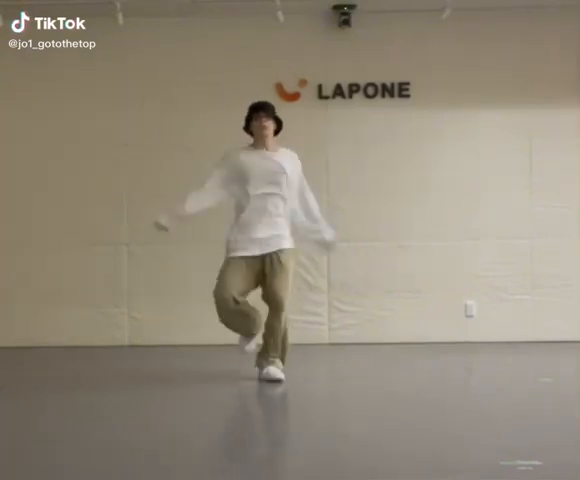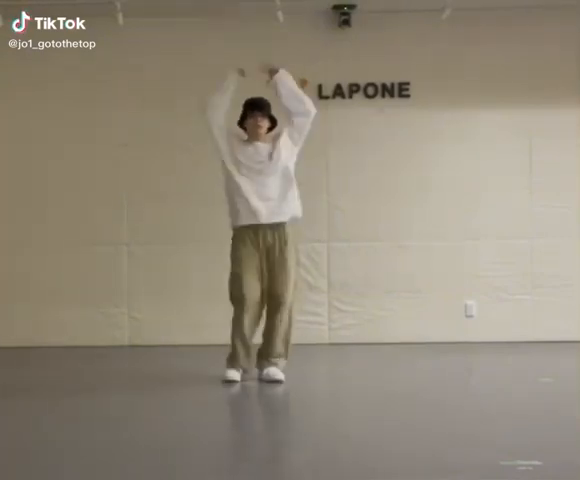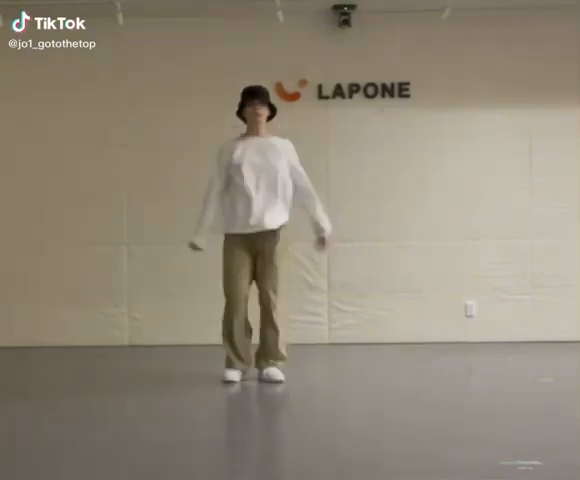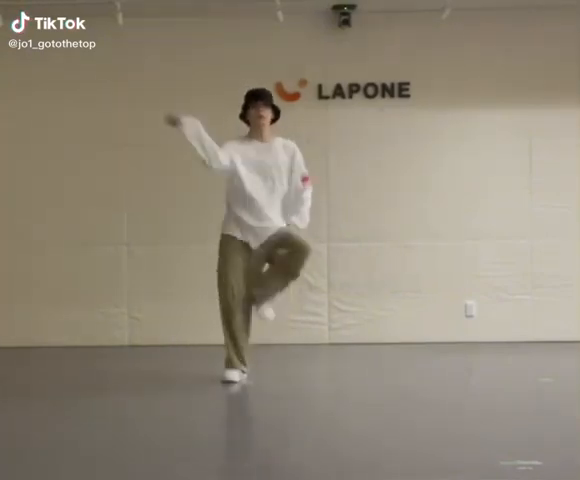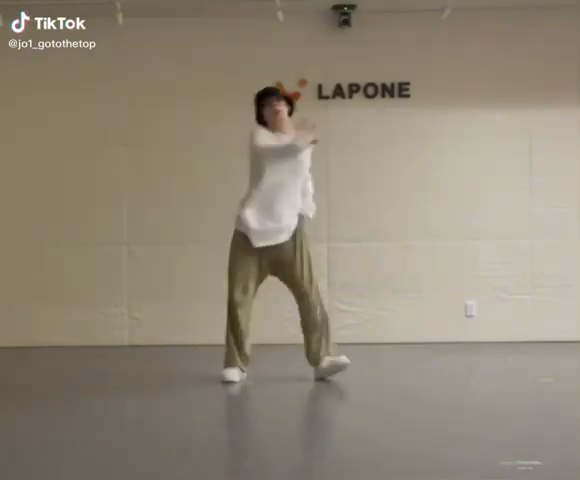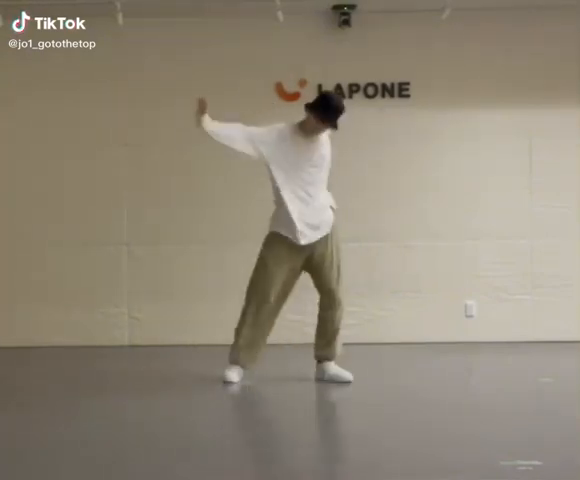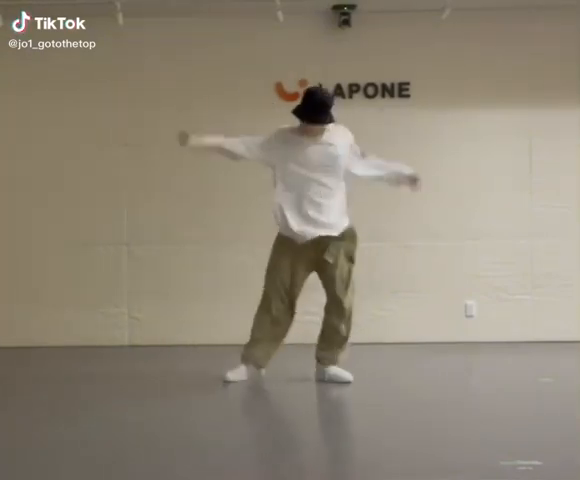
dt=0.3s
person 1, frame 1
left shoulder: (290, 159)
right shoulder: (237, 160)
left elbow: (304, 198)
right elbow: (209, 191)
left wrist: (321, 230)
right wrist: (174, 215)
left hip: (280, 242)
right hip: (244, 244)
left knee: (279, 302)
right knee: (226, 299)
left ankle: (270, 362)
right ankle: (251, 329)
person 1, frame 2
left shoulder: (286, 145)
right shoulder: (231, 147)
left elbow: (306, 110)
right elbow: (214, 112)
left wrist: (280, 76)
right wrist: (233, 79)
left hip: (280, 232)
right hip: (246, 232)
left knee: (281, 298)
right knee: (246, 299)
left ankle: (271, 362)
right ankle: (238, 362)
person 1, frame 3
left shoulder: (284, 147)
right shoulder: (230, 149)
left elbow: (303, 188)
right elbow: (215, 191)
left wrist: (321, 223)
right wrist: (200, 232)
left hip: (272, 231)
right hip: (237, 233)
left knee: (270, 298)
right knee: (236, 300)
left ankle: (270, 362)
right ankle: (237, 362)
person 1, frame 4
left shoulder: (288, 149)
right shoulder: (234, 149)
left elbow: (303, 188)
right elbow: (214, 159)
left wrist: (294, 221)
right wrist: (187, 125)
left hip: (274, 229)
right hip: (236, 235)
left knee: (300, 250)
right knee: (233, 301)
left ankle: (261, 295)
right ankle: (236, 364)
person 1, frame 5
left shoulder: (306, 140)
right shoulder: (260, 135)
right elbow: (269, 153)
left wrist: (306, 210)
right wrist: (298, 142)
left hip: (290, 232)
right hip: (252, 231)
left knee: (308, 295)
right knee: (239, 299)
left ankle: (322, 359)
right ankle: (236, 363)
person 1, frame 6
left shoulder: (324, 141)
right shoulder: (276, 136)
right elbow: (240, 133)
right wrist: (206, 121)
left hip: (323, 230)
right hip: (287, 232)
left knee: (332, 297)
right knee: (262, 298)
left ankle: (326, 363)
right ankle: (238, 362)
person 1, frame 7
left shoulder: (342, 138)
right shoulder: (282, 140)
left elbow: (363, 162)
right elbow: (240, 146)
left wrist: (400, 173)
right wrist: (199, 141)
left hip: (336, 233)
right hip: (295, 234)
left knee: (341, 301)
right knee: (277, 301)
left ankle: (328, 362)
right ankle: (252, 361)
